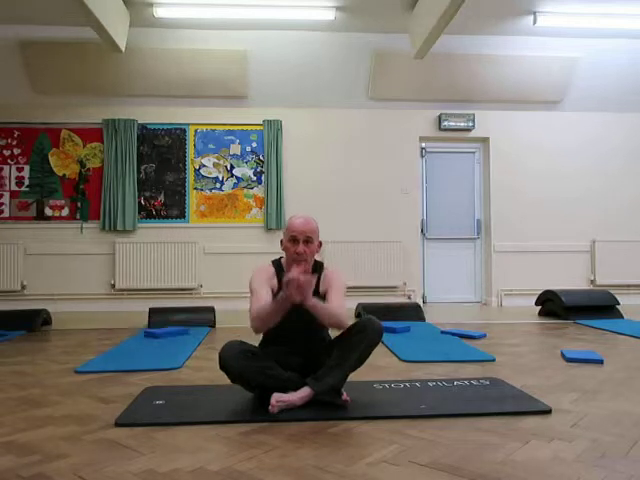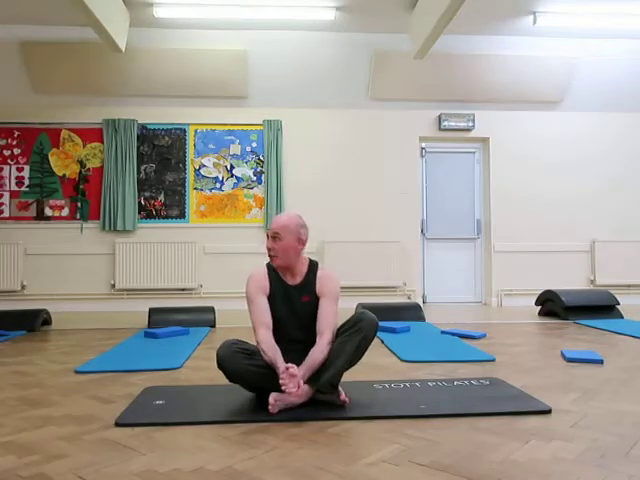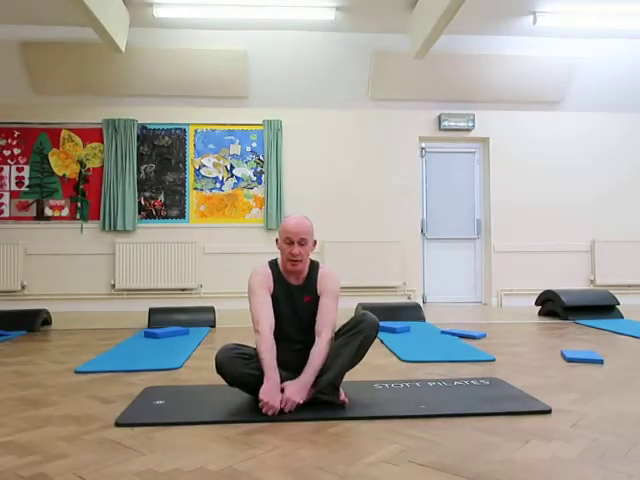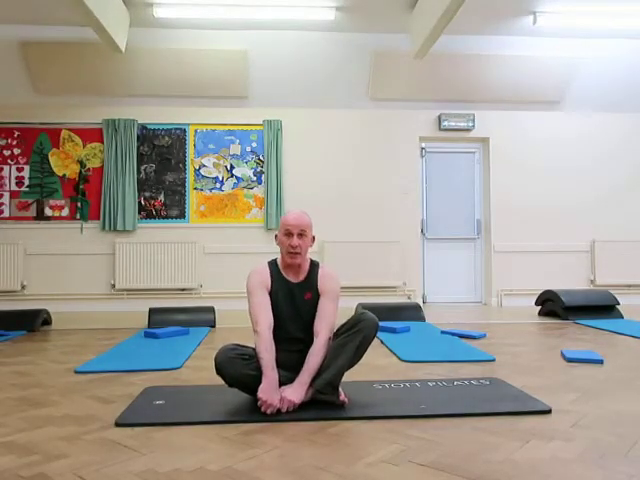
dt=1s
person 1, frame 1
left shoulder: (330, 277)
right shoulder: (265, 274)
left elbow: (342, 322)
right elbow: (258, 324)
left wrist: (308, 299)
right wrist: (286, 296)
left hip: (317, 358)
right hip: (276, 361)
left knee: (371, 327)
right knee: (230, 354)
left ankle: (303, 394)
right ankle: (323, 390)
person 1, frame 2
left shoulder: (325, 280)
right shoulder: (259, 279)
left elbow: (325, 337)
right elbow: (263, 333)
left wrist: (301, 373)
right wrist: (282, 370)
left hip: (314, 361)
right hip: (276, 361)
left knee: (367, 321)
right knee: (227, 353)
left ankle: (307, 390)
right ankle: (320, 389)
person 1, frame 3
left shoulder: (326, 279)
right shoulder: (261, 277)
left elbow: (324, 336)
right elbow: (263, 330)
left wrist: (303, 383)
right wrist: (271, 380)
left hip: (314, 359)
right hip: (277, 360)
left knee: (368, 322)
right knee: (226, 357)
left ankle: (309, 390)
right ankle: (320, 389)
person 1, frame 4
left shoulder: (326, 278)
right shoulder: (260, 277)
left elbow: (322, 336)
right elbow: (262, 330)
left wrist: (300, 385)
right wrist: (269, 380)
left hip: (314, 360)
right hip: (277, 360)
left knee: (367, 321)
right knee: (225, 358)
left ankle: (308, 390)
right ankle: (319, 389)
